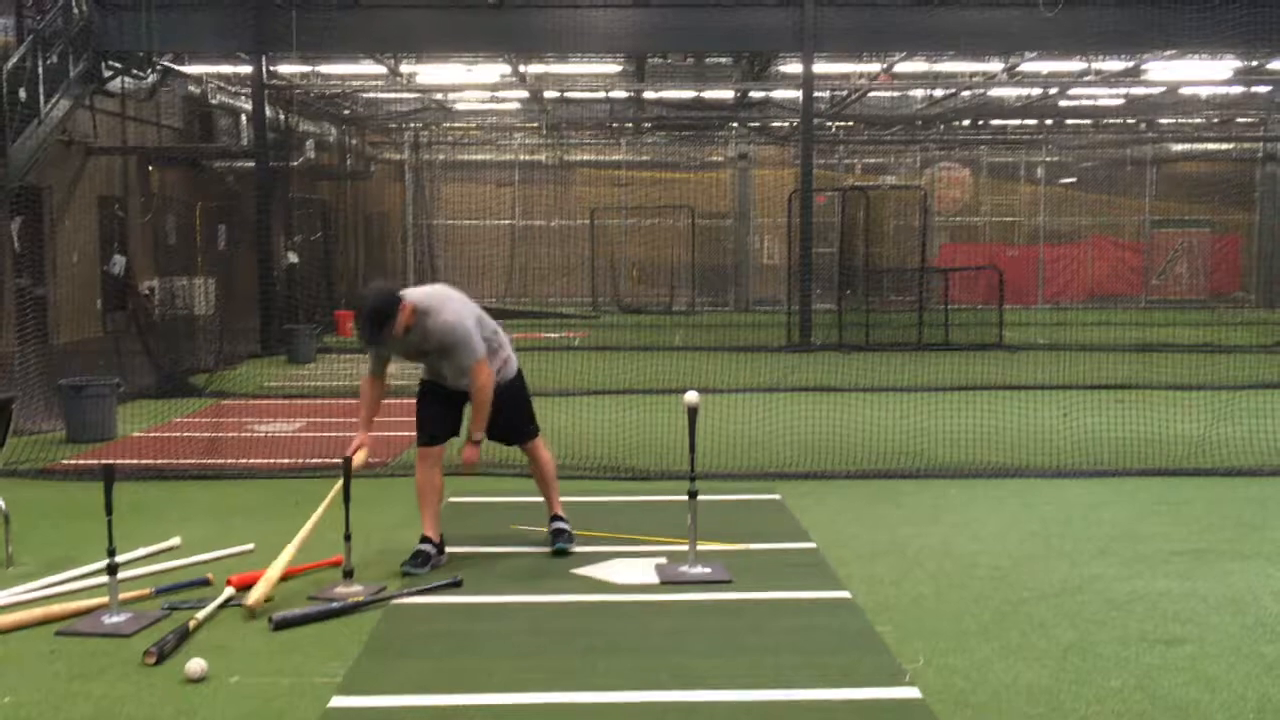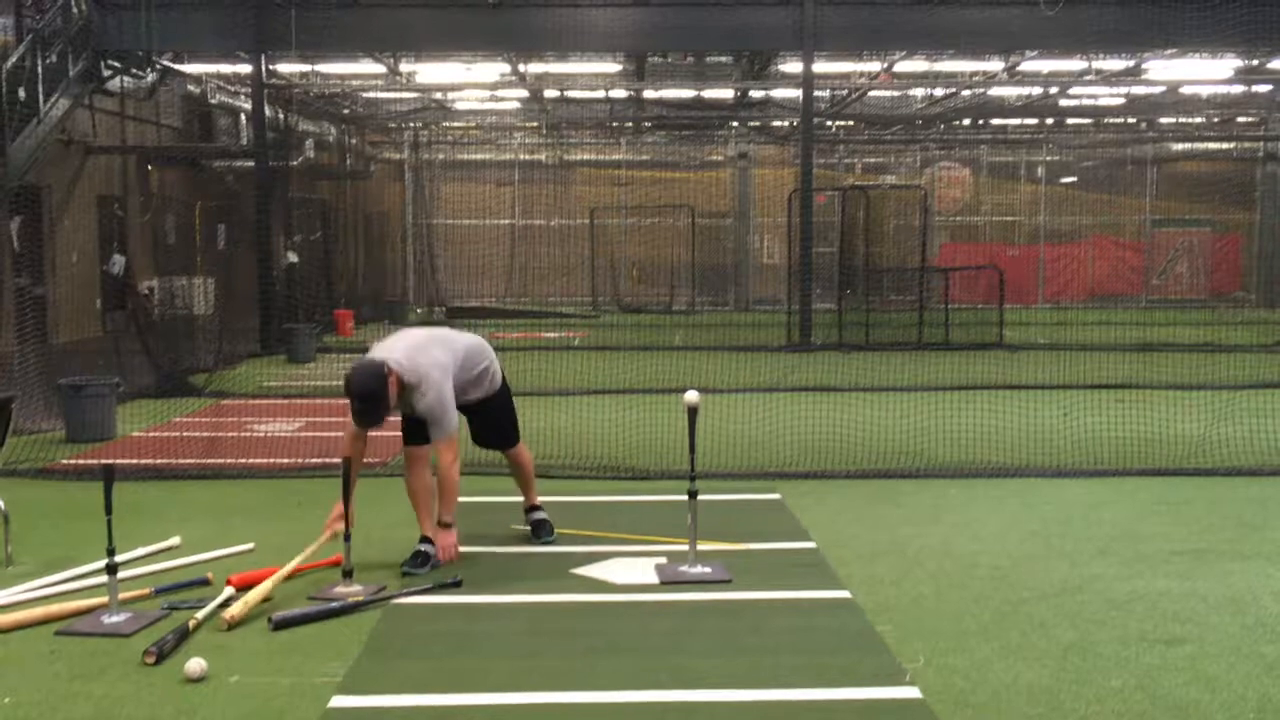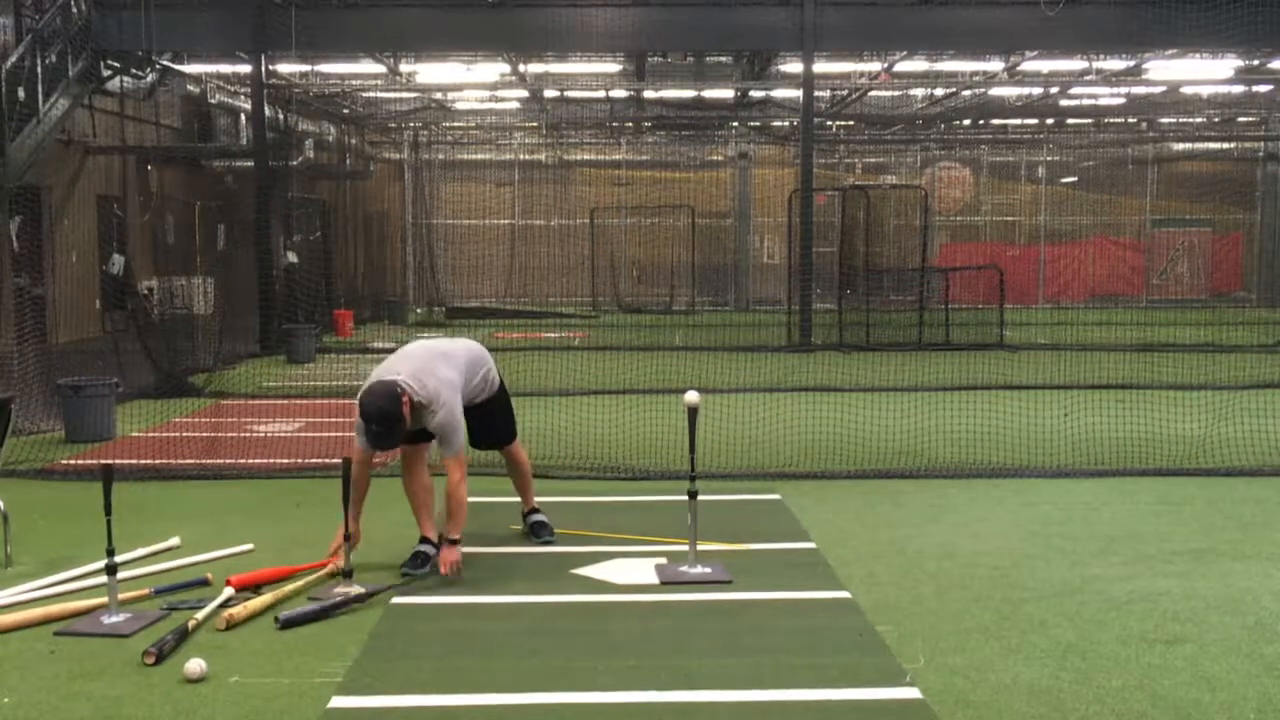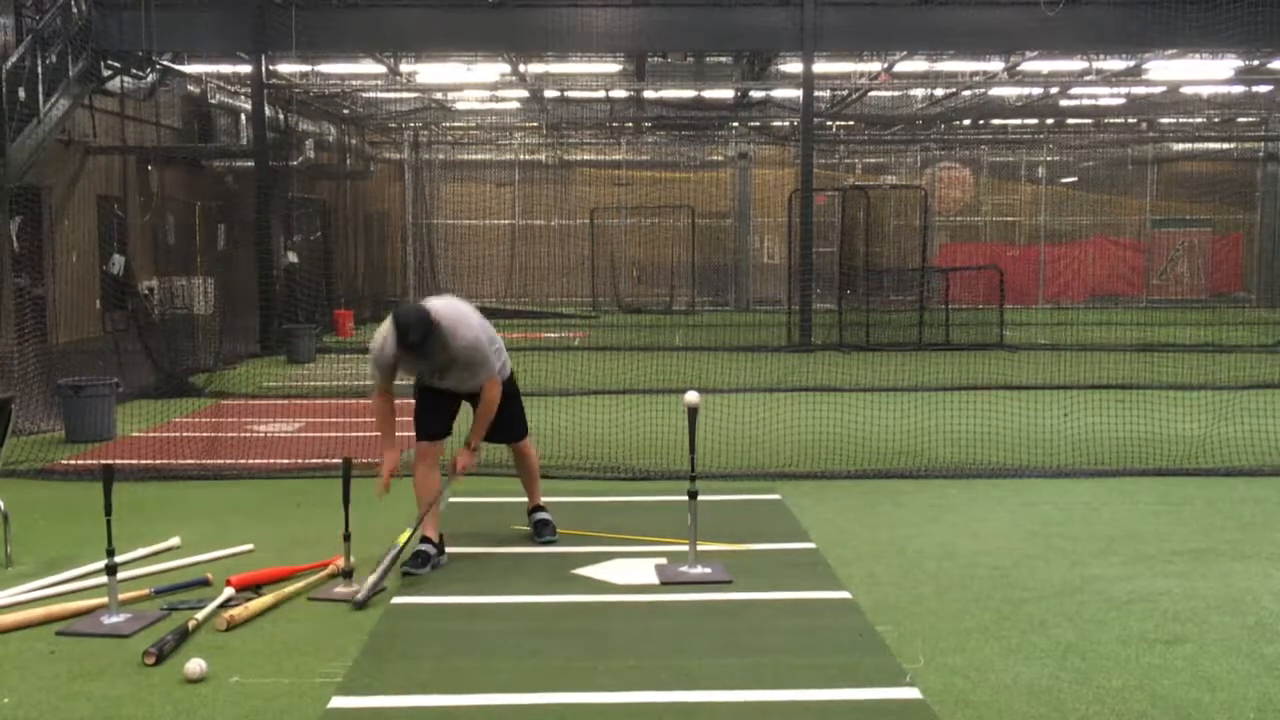
dt=0.3s
person 1, frame 1
left shoulder: (448, 317)
right shoulder: (381, 326)
left elbow: (482, 378)
right elbow: (374, 378)
left wrist: (475, 439)
right wrist: (363, 429)
left hip: (495, 372)
right hip: (439, 379)
left knee: (530, 441)
right knee: (427, 453)
left ankle: (557, 518)
right ankle: (431, 541)
person 1, frame 2
left shoulder: (428, 386)
right shoulder: (366, 384)
left elbow: (448, 460)
right elbow: (355, 439)
left wrist: (446, 525)
right wrist: (345, 499)
left hip: (479, 374)
left knee: (510, 446)
right knee: (414, 454)
left ankle: (532, 506)
right ankle: (428, 537)
person 1, frame 3
left shoulder: (439, 404)
right shoulder: (372, 403)
left elbow: (456, 475)
right elbow: (361, 463)
left wrist: (453, 541)
right wrist: (352, 521)
left hip: (478, 377)
left knee: (508, 447)
right knee: (410, 456)
left ankle: (531, 511)
right ankle: (429, 541)
person 1, frame 4
left shoulder: (467, 333)
right shoulder: (384, 344)
left elbow: (491, 391)
right elbow: (383, 395)
left wrist: (471, 447)
right wrist: (389, 452)
left hip: (487, 378)
right hip: (434, 385)
left knee: (518, 441)
right knee: (425, 453)
left ankle: (536, 509)
right ankle: (430, 541)
